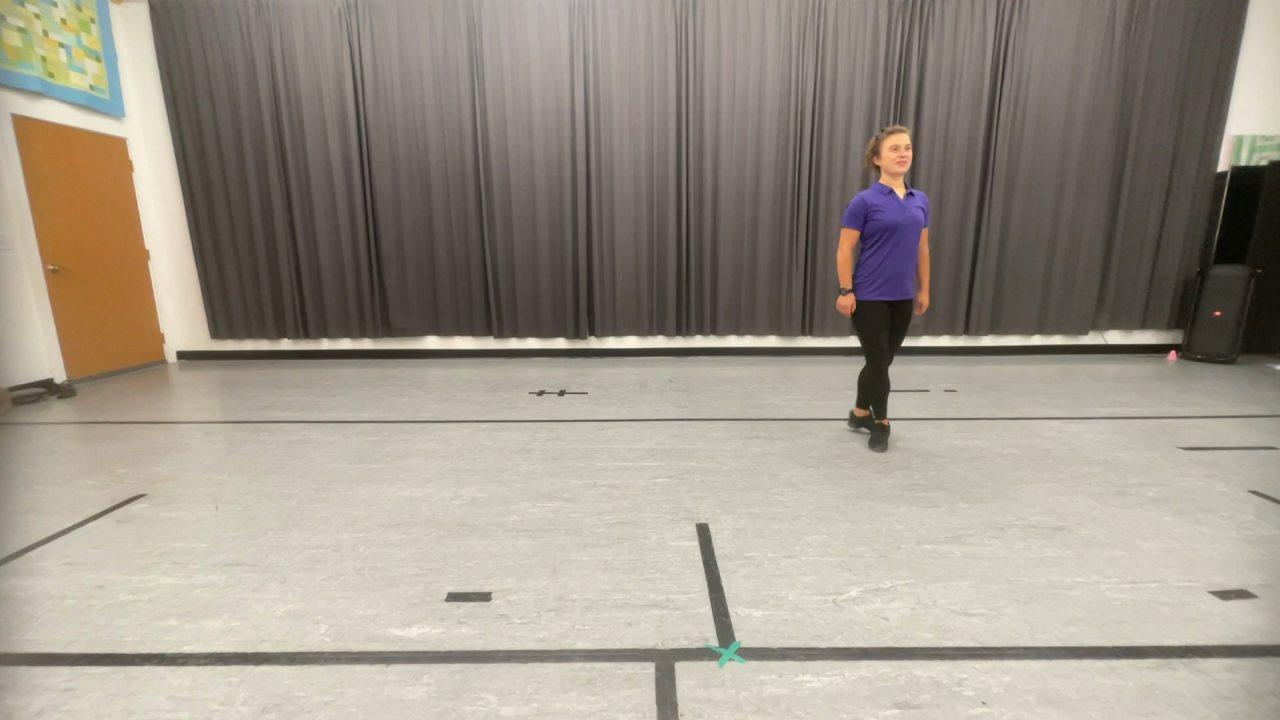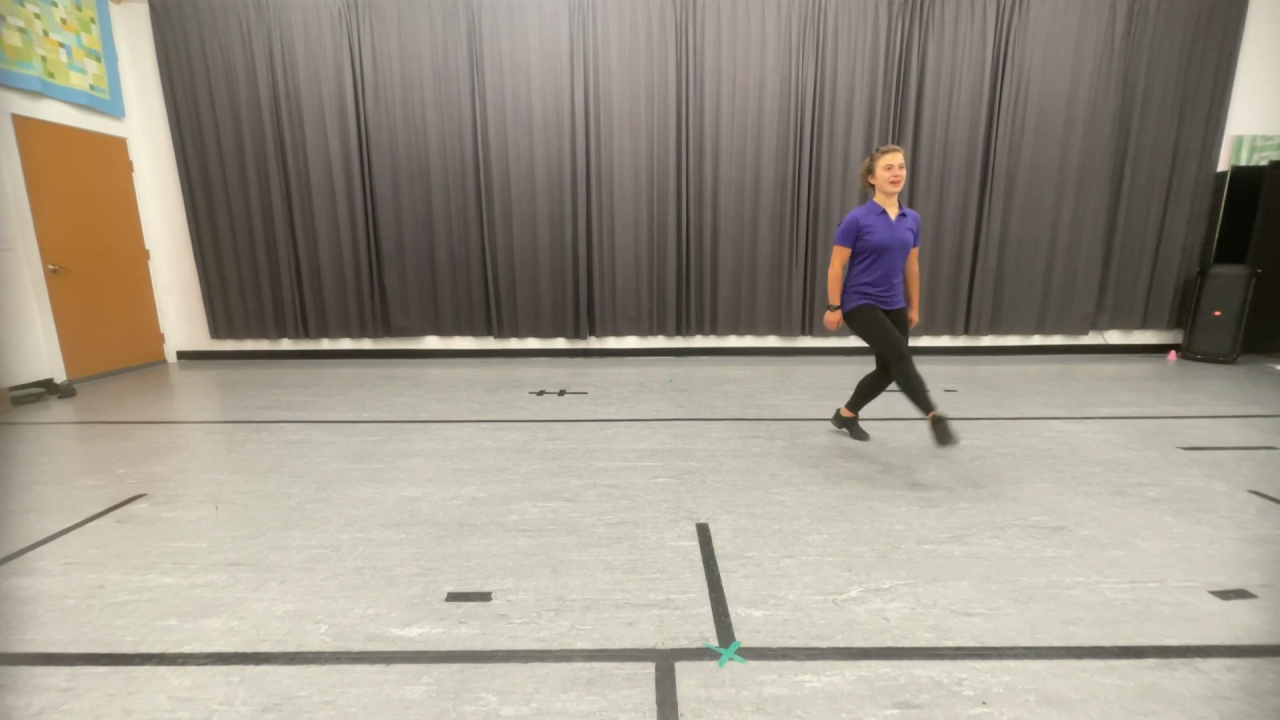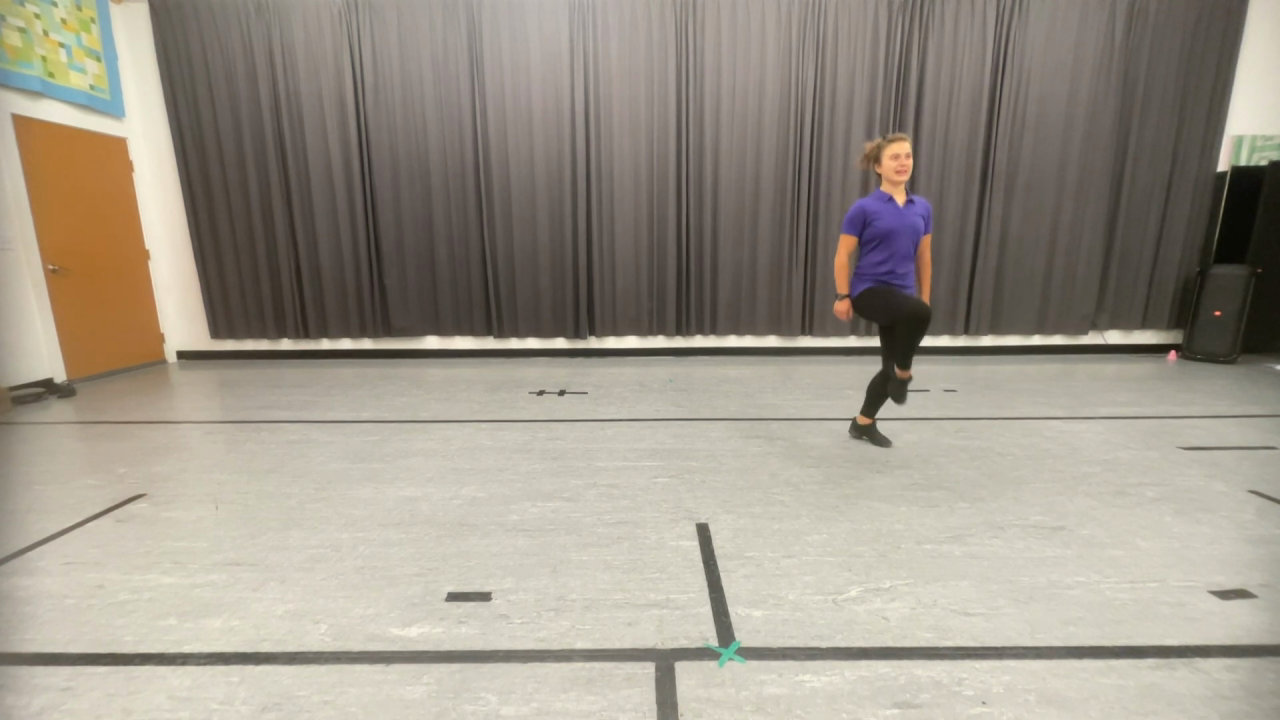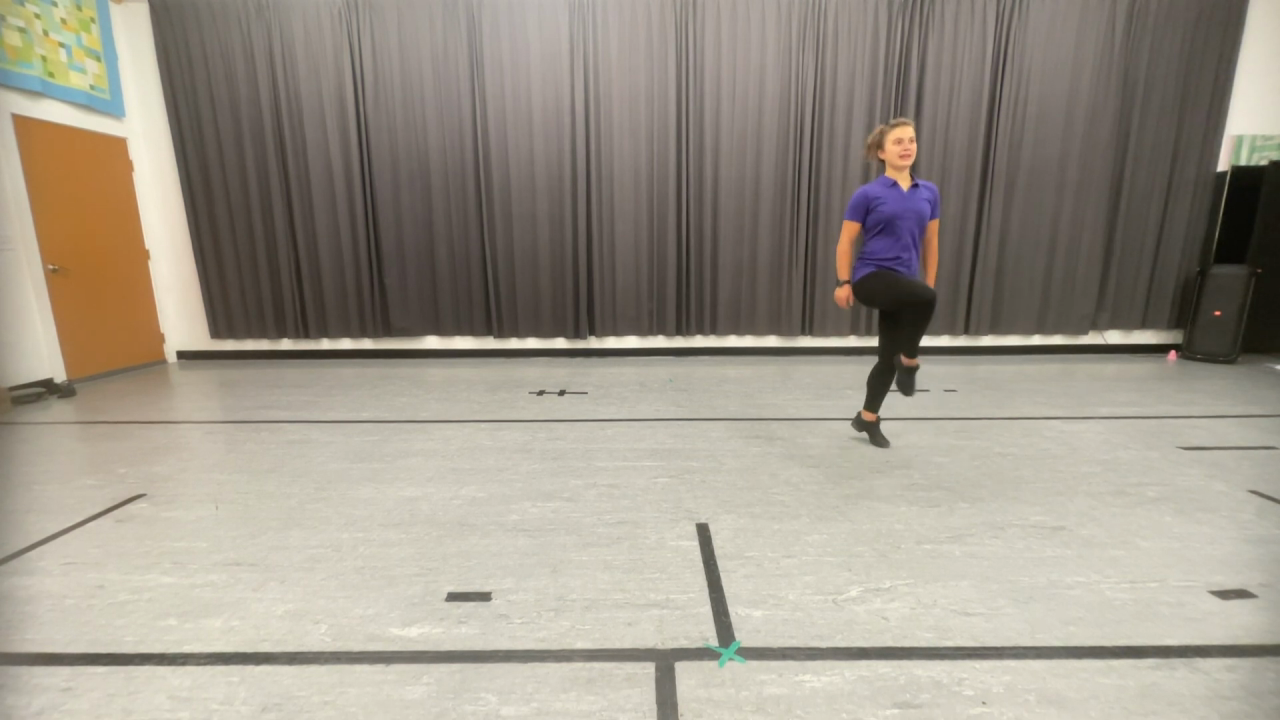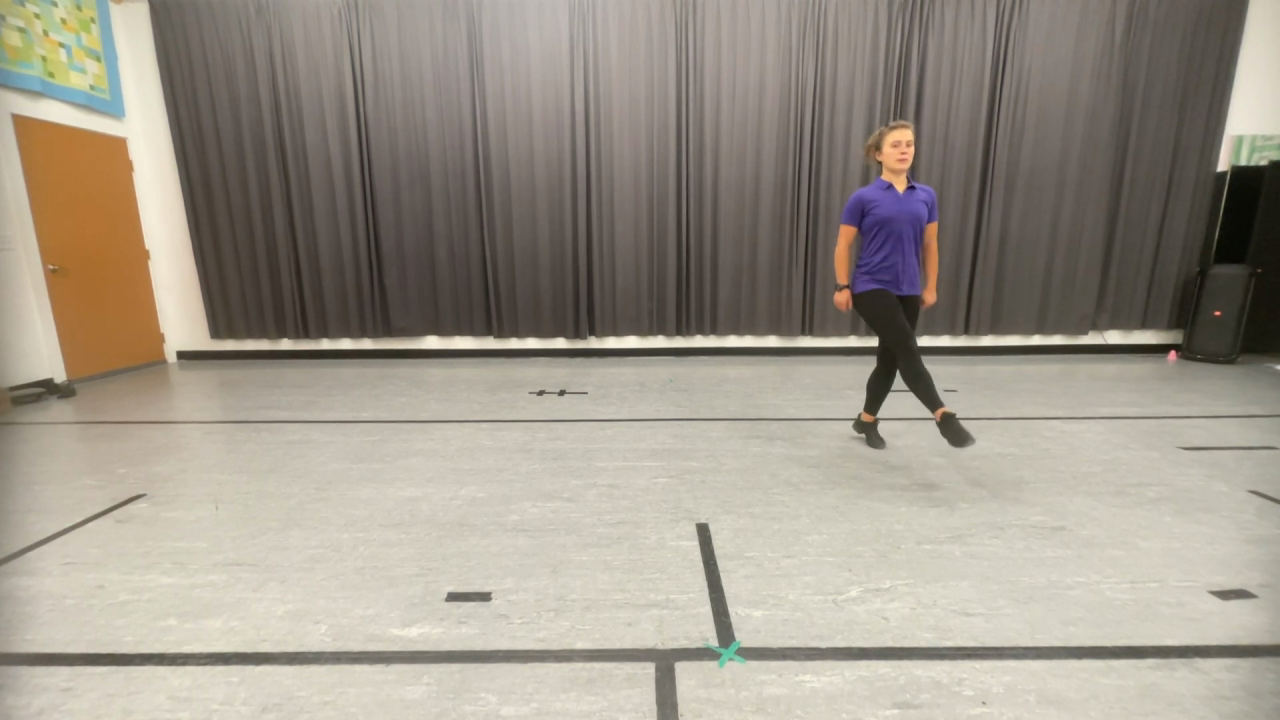
dt=0.4s
person 1, frame 1
left shoulder: (920, 201)
right shoulder: (865, 201)
left elbow: (922, 249)
right elbow: (845, 249)
left wrist: (923, 290)
right wrist: (845, 291)
left hip: (902, 296)
right hip: (869, 296)
left knee: (884, 359)
right knee: (877, 358)
left ankle: (861, 412)
right ankle: (881, 423)
person 1, frame 2
left shoulder: (912, 220)
right shoulder: (856, 220)
left elbow: (911, 266)
right elbow: (837, 266)
left wrist: (913, 306)
right wrist: (834, 308)
left hip: (893, 307)
right hip: (860, 304)
left knee: (887, 370)
right knee: (898, 356)
left ankle: (847, 414)
right ankle: (935, 418)
person 1, frame 3
left shoulder: (922, 208)
right shoulder: (863, 209)
left elbow: (923, 256)
right elbow: (844, 255)
left wrist: (925, 296)
right wrist: (842, 296)
left hip: (902, 292)
right hip: (868, 292)
right knee: (918, 313)
left ankle: (864, 422)
right ankle: (902, 370)
person 1, frame 4
left shoulder: (929, 192)
right shoulder: (867, 194)
left elbow: (930, 240)
right elbow: (846, 241)
left wrist: (929, 280)
right wrist: (843, 283)
left hip: (904, 279)
right hip: (871, 276)
left knee: (889, 353)
right knee: (921, 299)
left ankle: (868, 418)
right ankle: (909, 360)
person 1, frame 5
left shoulder: (925, 196)
right shoulder: (863, 197)
left elbow: (929, 245)
right elbow: (843, 246)
left wrist: (930, 287)
right wrist: (841, 287)
left hip: (907, 289)
right hip: (871, 287)
left knee: (891, 356)
right knee: (905, 349)
left ankle: (866, 420)
right ankle: (943, 416)
